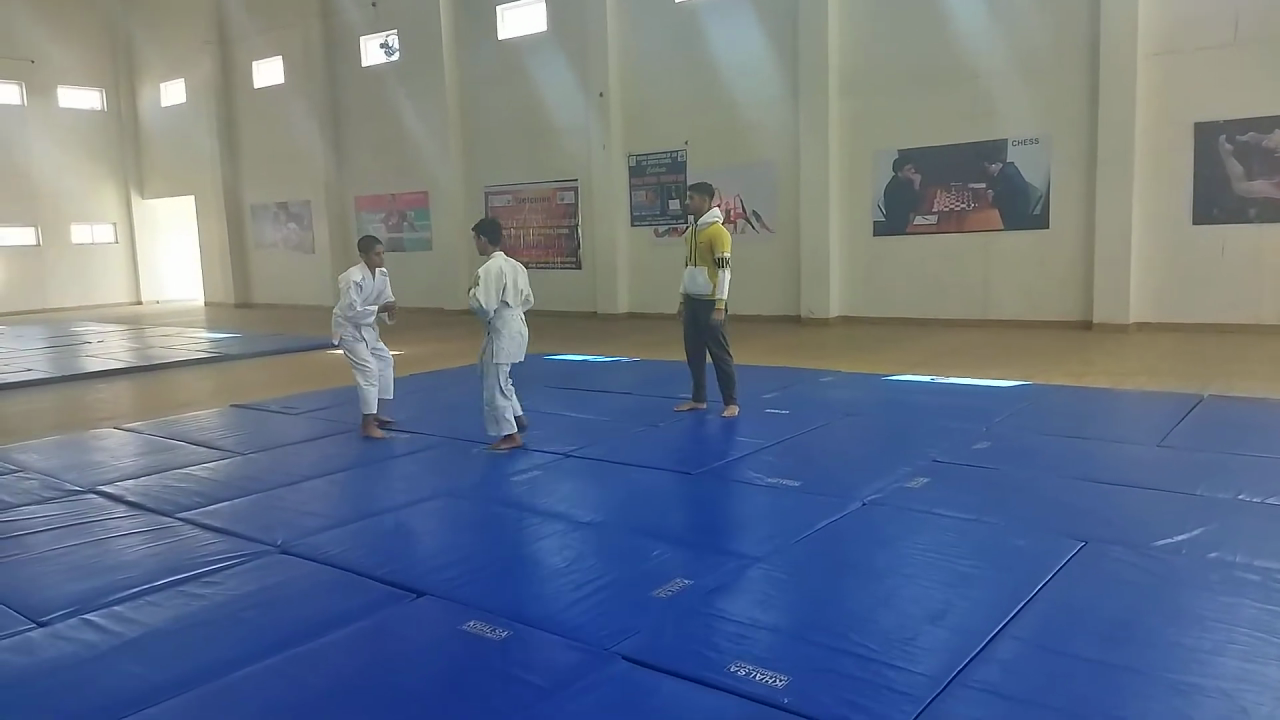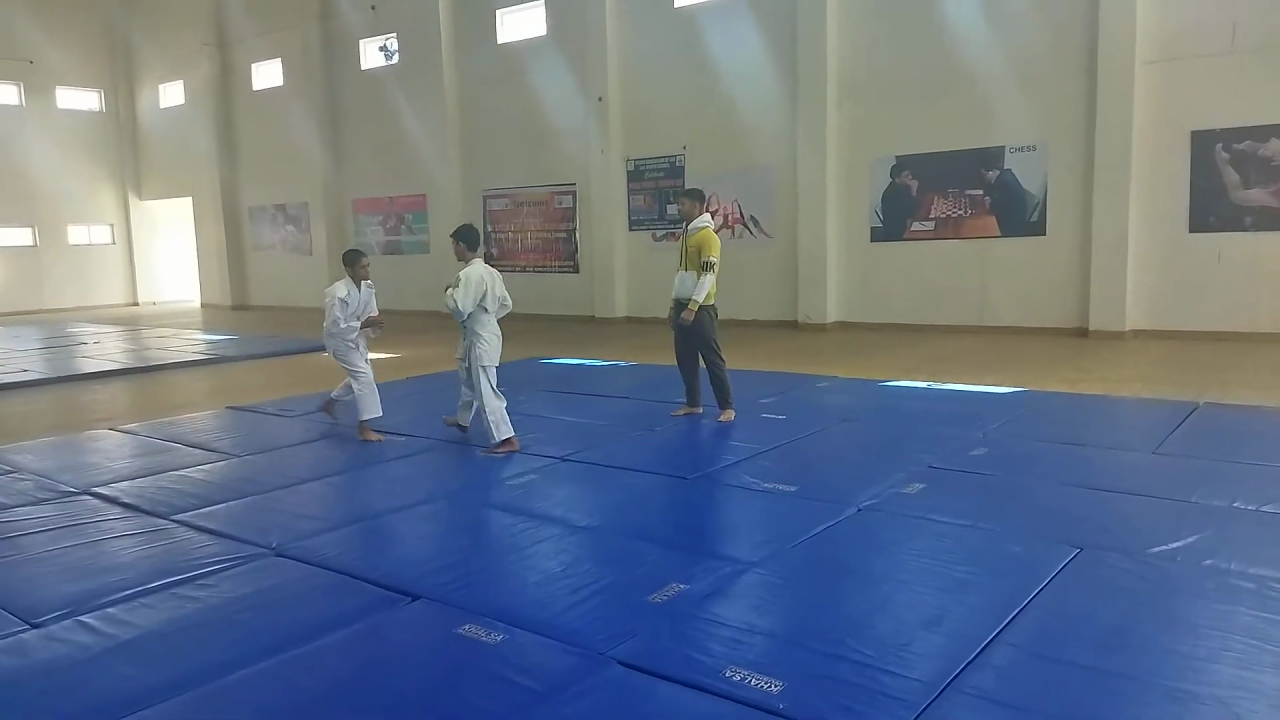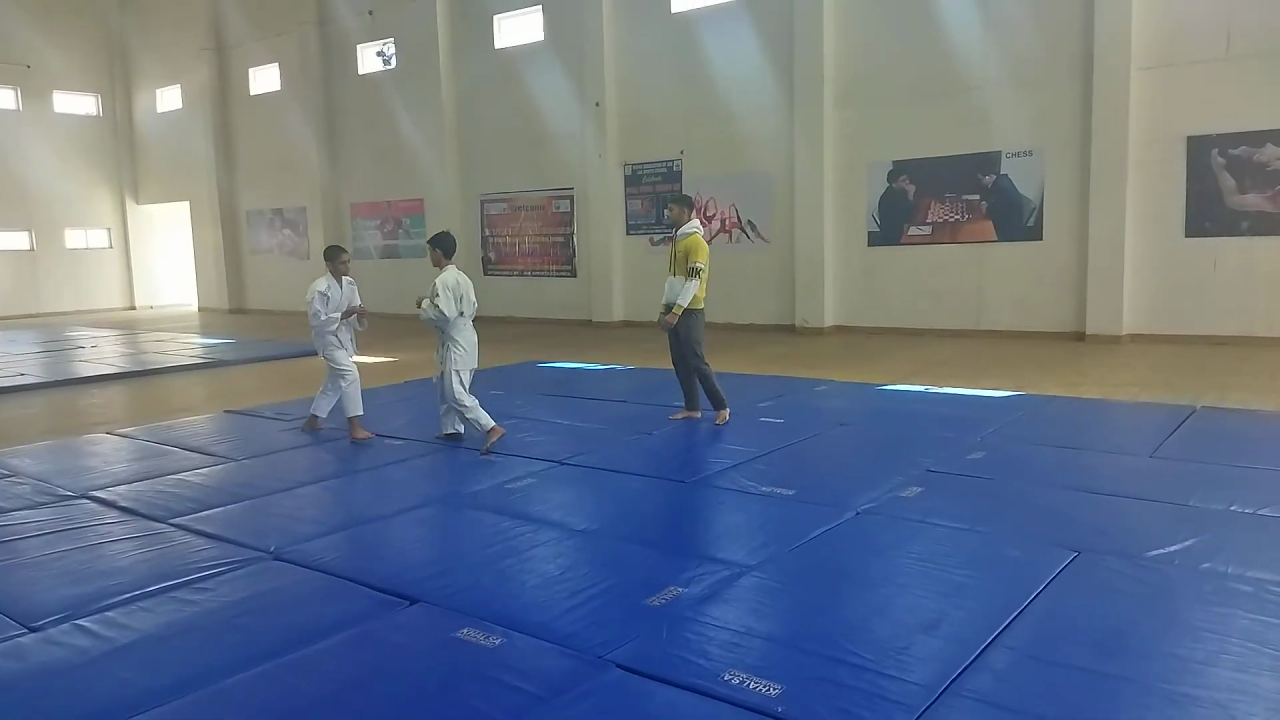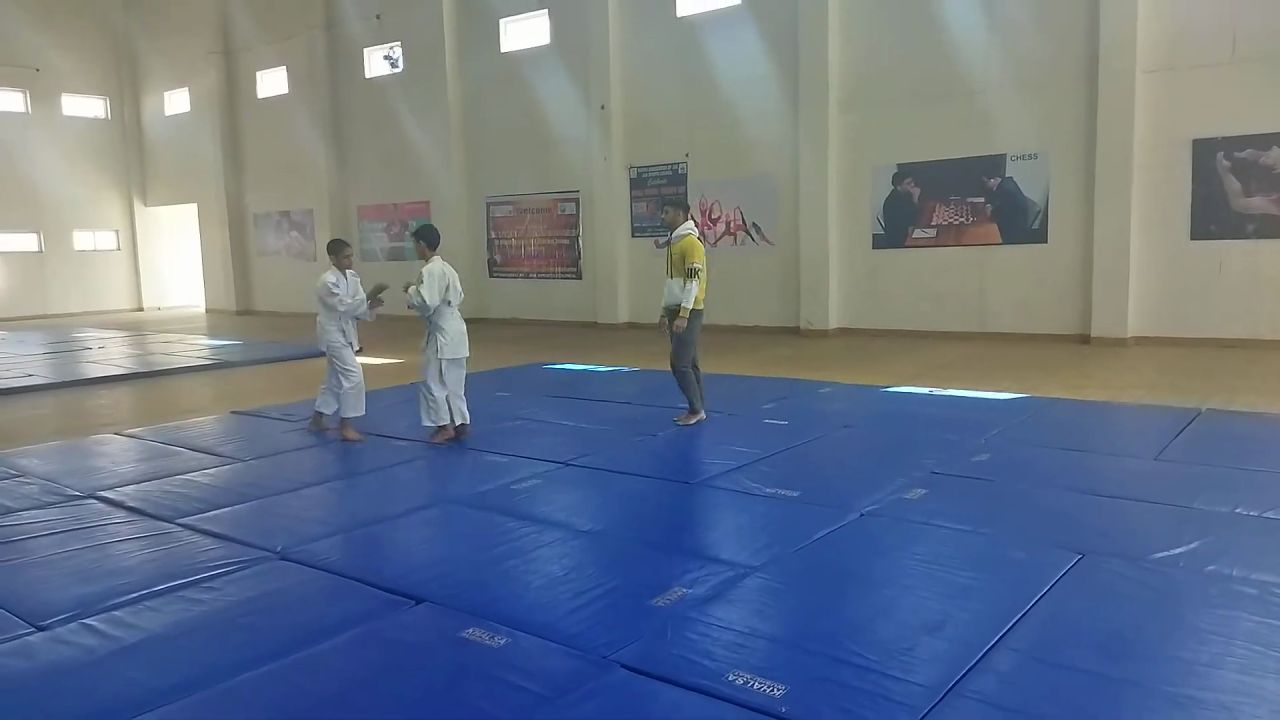
dt=0.2s
person 1, frame 1
left shoulder: (718, 231)
right shoulder: (691, 231)
left elbow: (724, 271)
left wrist: (720, 306)
right wrist: (682, 299)
left hip: (710, 303)
right hip: (692, 301)
left knee: (720, 354)
right knee: (693, 353)
left ankle: (731, 402)
right ankle: (699, 399)
person 1, frame 2
left shoulder: (708, 237)
right shoulder: (685, 236)
left elbow: (707, 275)
left wrist: (692, 308)
right wrist: (674, 305)
left hip: (700, 308)
right hip: (683, 306)
left knee: (712, 358)
right knee: (685, 358)
left ankle: (727, 407)
right ankle: (693, 404)
person 1, frame 3
left shoulder: (696, 242)
right shoulder: (676, 241)
left elbow: (693, 281)
left wrist: (676, 311)
right wrist: (665, 309)
left hip: (690, 312)
right hip: (675, 311)
left knee: (696, 361)
right knee: (680, 363)
left ankle: (721, 407)
right ankle: (691, 407)
person 1, frame 4
left shoulder: (691, 243)
right shoulder: (672, 243)
left elbow: (693, 281)
left wrist: (683, 315)
right wrist: (664, 313)
left hip: (689, 312)
right hip: (674, 311)
left knee: (680, 362)
right knee: (688, 362)
left ankle: (697, 409)
right ankle: (695, 409)
person 2, frame 1
left shoulder: (488, 270)
right shoulder: (515, 266)
left elbow: (483, 307)
right elbow: (527, 300)
left wrist: (473, 293)
left hip: (502, 334)
right hip: (517, 327)
left knee: (494, 386)
right knee: (498, 381)
left ankle: (510, 434)
right ankle: (517, 418)
person 2, frame 2
left shoulder: (468, 274)
right shoulder: (491, 272)
left elbow: (459, 309)
right elbow: (505, 305)
left wrist: (450, 293)
left hip: (479, 338)
right hip: (486, 333)
left knee: (487, 391)
right knee: (468, 381)
left ankle: (507, 439)
right ankle: (462, 420)
person 2, frame 3
left shoulder: (443, 281)
right shoulder: (462, 277)
left elbow: (442, 315)
right elbow: (471, 309)
left wrist: (425, 305)
left hip: (455, 343)
right hip: (463, 338)
left knee: (456, 394)
right knee: (445, 388)
left ankle: (492, 428)
right ankle: (453, 429)
person 2, frame 4
left shoulder: (430, 271)
right shoulder: (447, 268)
left elbow: (425, 303)
left wrist: (411, 291)
right wrist: (416, 293)
left hip: (443, 333)
right hip: (454, 328)
left knee: (431, 381)
right knee: (452, 382)
left ankle: (443, 426)
right ankle: (460, 423)
person 3, frame 1
left shoulder: (382, 274)
right shoulder: (353, 278)
left elbow: (386, 298)
right elbow: (351, 312)
left wrist: (389, 310)
right wrist: (379, 309)
left hip: (366, 327)
right hip: (347, 329)
left knee: (385, 361)
right knee: (368, 370)
left ankle: (375, 412)
right ankle: (368, 423)
person 3, frame 2
left shoulder: (368, 286)
right shoulder: (339, 294)
left elbow: (369, 312)
right elbow: (335, 327)
left wrist: (375, 324)
right wrist: (363, 324)
left hip: (354, 337)
right hip: (339, 340)
left knee: (361, 376)
right knee: (363, 376)
left ankle: (331, 402)
right ankle: (364, 428)
person 3, frame 3
left shoulder: (349, 283)
right shoulder: (319, 289)
left elbow: (354, 310)
right elbow: (316, 321)
left wrist: (360, 316)
right wrist: (343, 315)
left hip: (343, 337)
right hip: (327, 338)
left knee: (335, 382)
right knee: (349, 375)
left ankle: (313, 421)
right ankle: (355, 426)
person 3, frame 4
left shoulder: (351, 276)
right shoulder: (328, 282)
left elbow: (359, 307)
right elbow: (345, 307)
left wrist: (372, 304)
right wrist: (370, 296)
left hip: (345, 333)
right hip: (333, 334)
left knee: (336, 378)
right knee: (353, 375)
left ankle: (318, 419)
right ankle: (345, 427)
